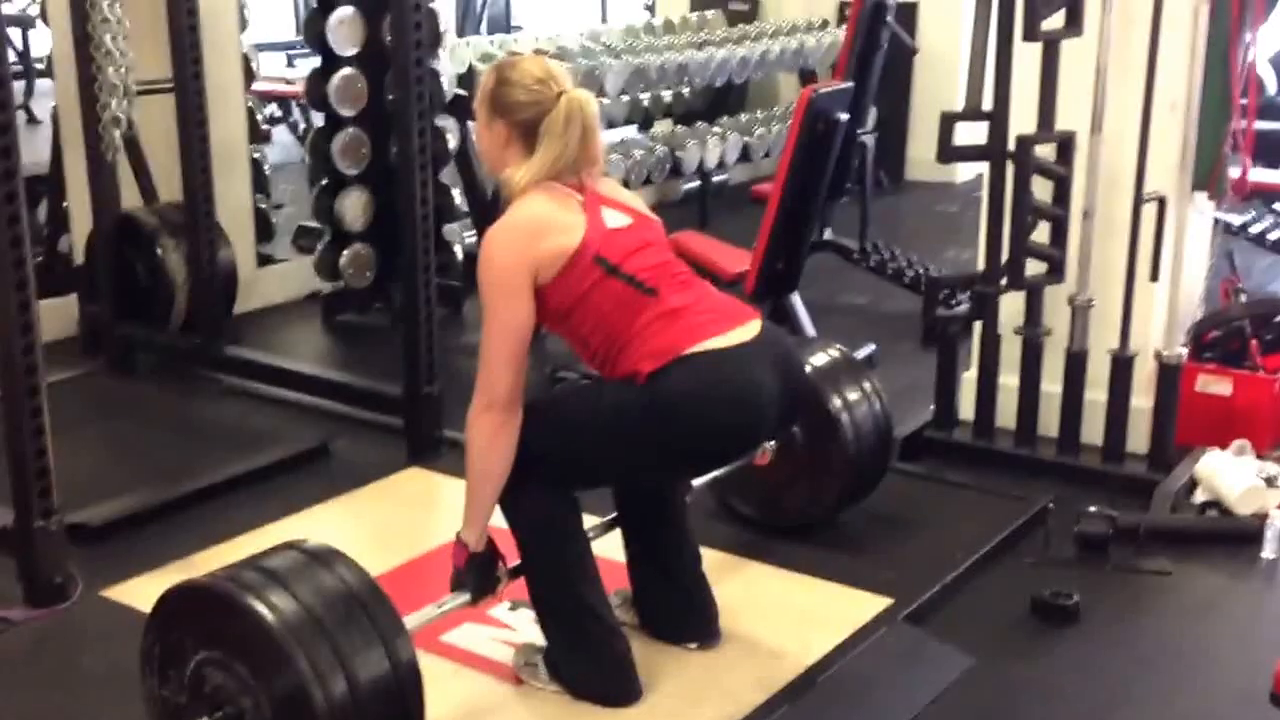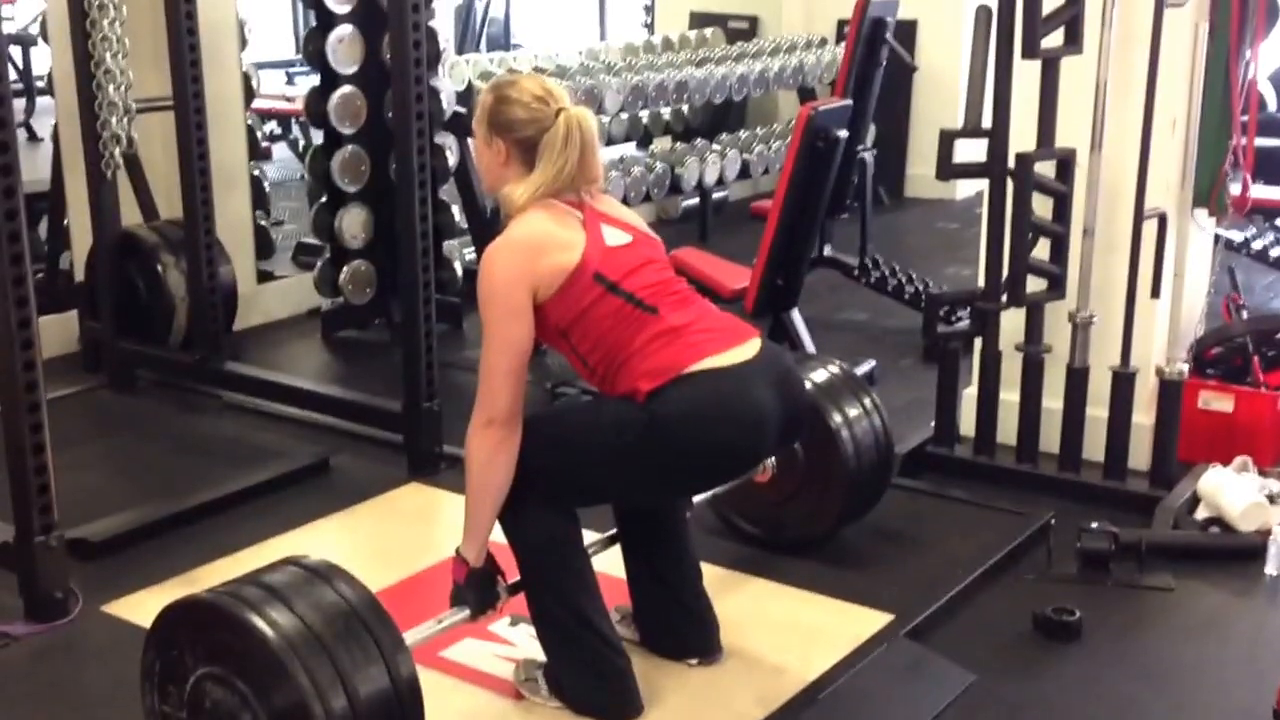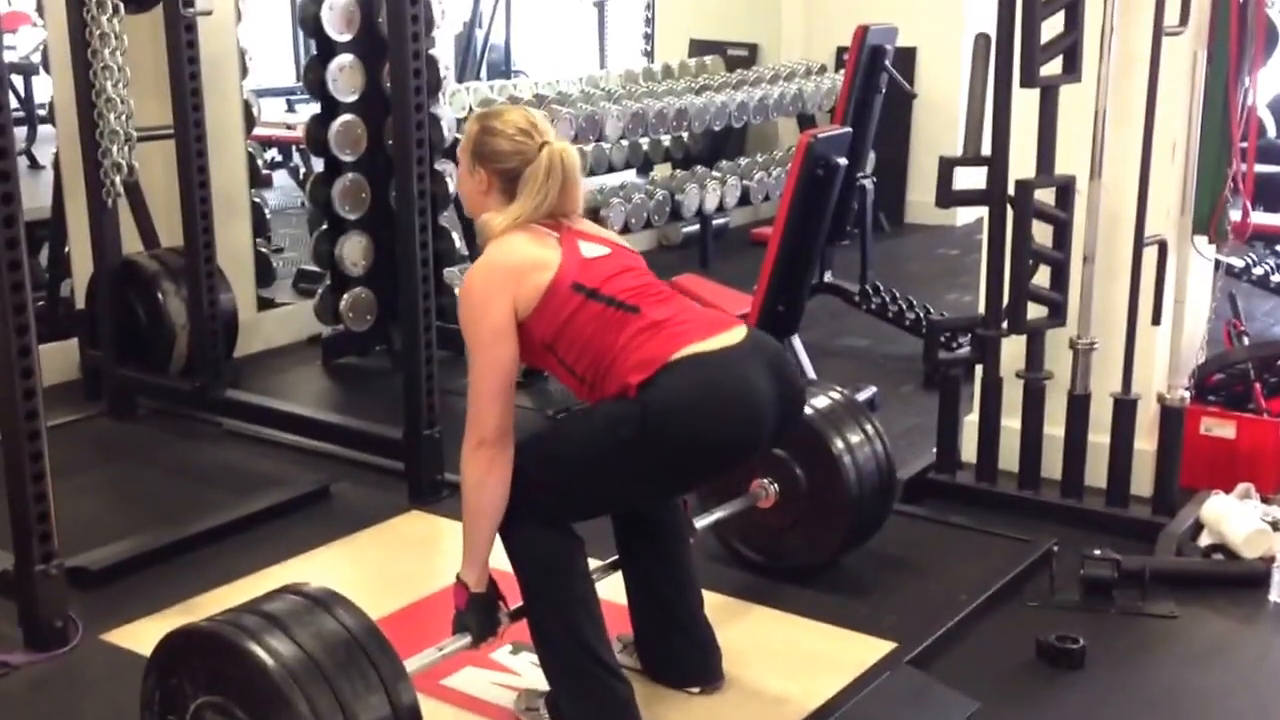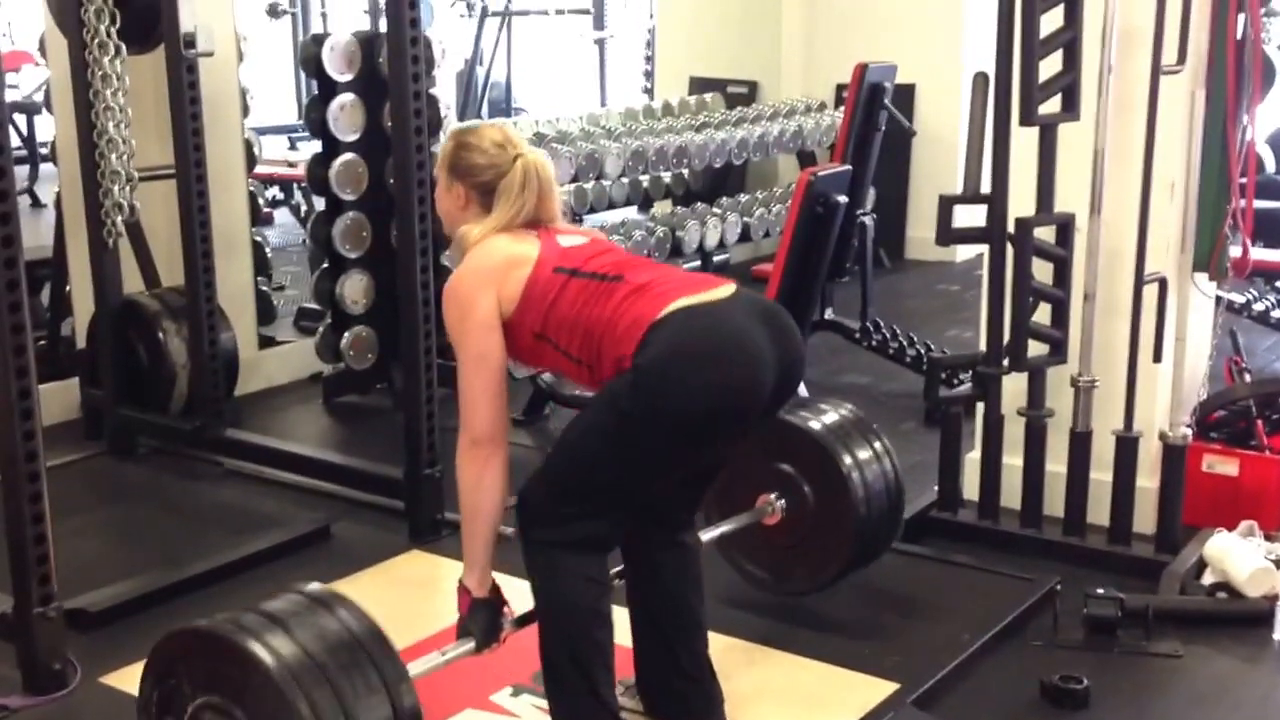
dt=0.7s
person 1, frame 1
left shoulder: (513, 234)
right shoulder: (610, 193)
left elbow: (498, 404)
left wrist: (473, 538)
left hip: (709, 395)
right hip: (772, 365)
left knee: (525, 455)
right knee: (630, 424)
left ankle: (591, 665)
right ankle: (678, 610)
person 1, frame 2
left shoulder: (513, 251)
right shoulder: (608, 211)
left elbow: (497, 421)
left wrist: (472, 554)
left hip: (709, 413)
right hip: (774, 385)
left knee: (525, 471)
right knee: (630, 438)
right ankle: (678, 626)
person 1, frame 3
left shoulder: (493, 274)
right shoulder: (587, 234)
left elbow: (489, 441)
left wrist: (473, 581)
left hip: (703, 401)
right hip: (770, 375)
left knee: (523, 497)
right knee: (629, 459)
right ankle: (683, 655)
person 1, frame 4
left shoulder: (474, 278)
right shoulder: (565, 239)
left elbow: (482, 443)
left wrist: (476, 583)
left hip: (696, 359)
right hip: (770, 335)
left knee: (556, 524)
right knee: (654, 508)
